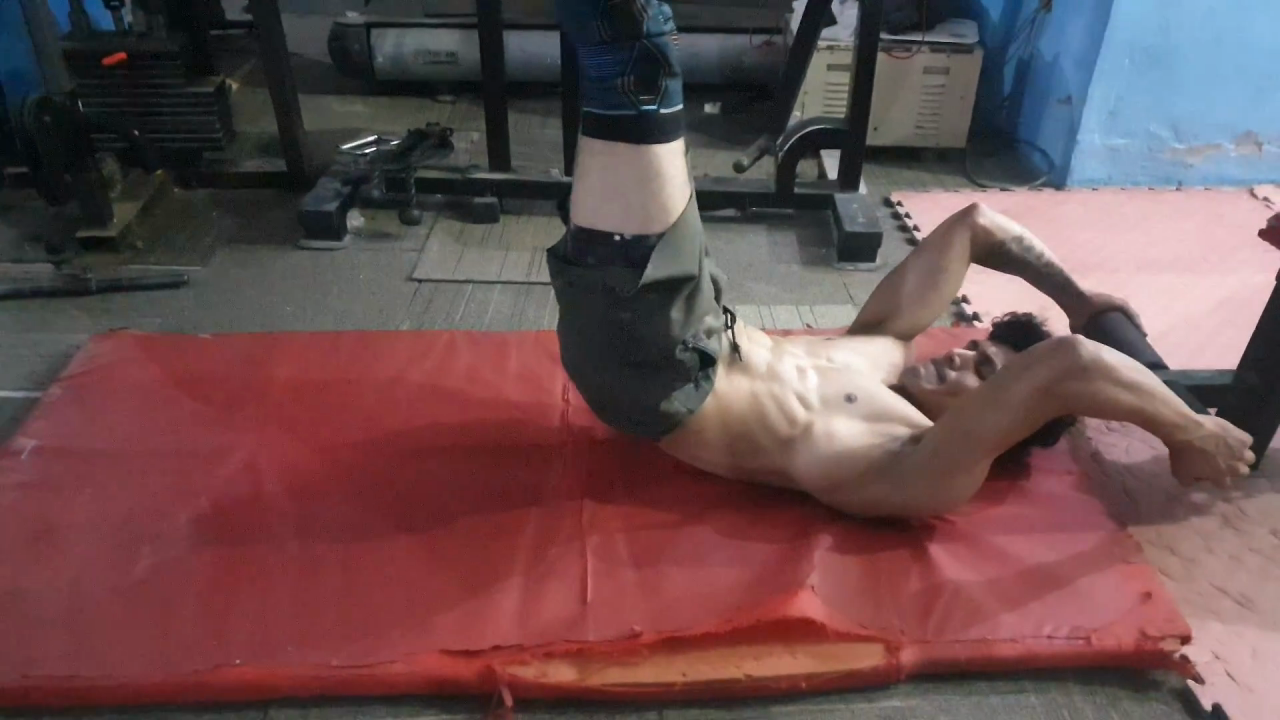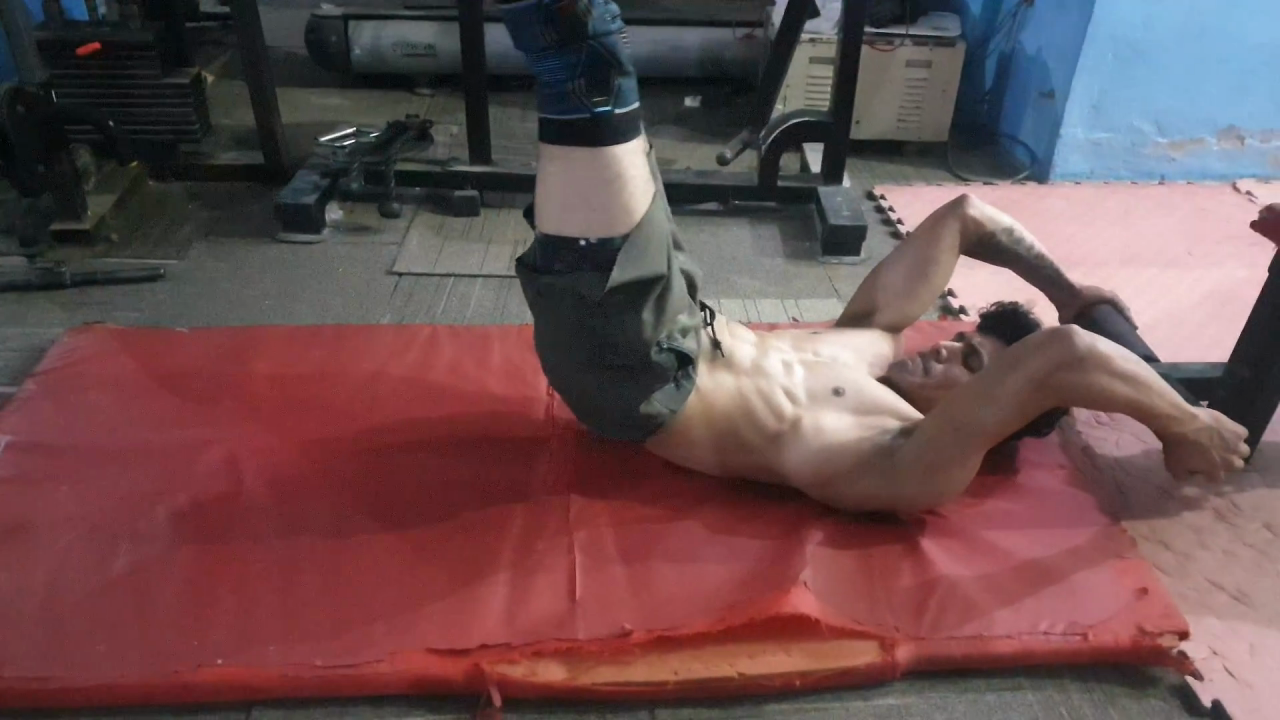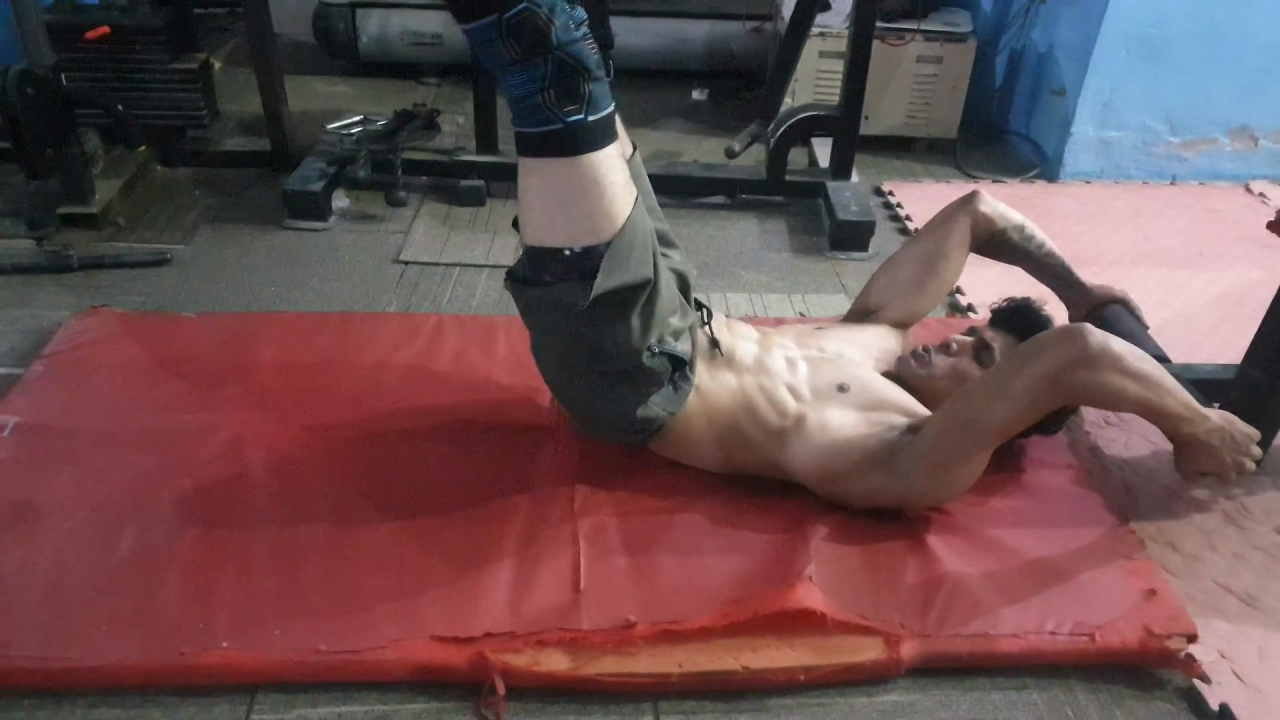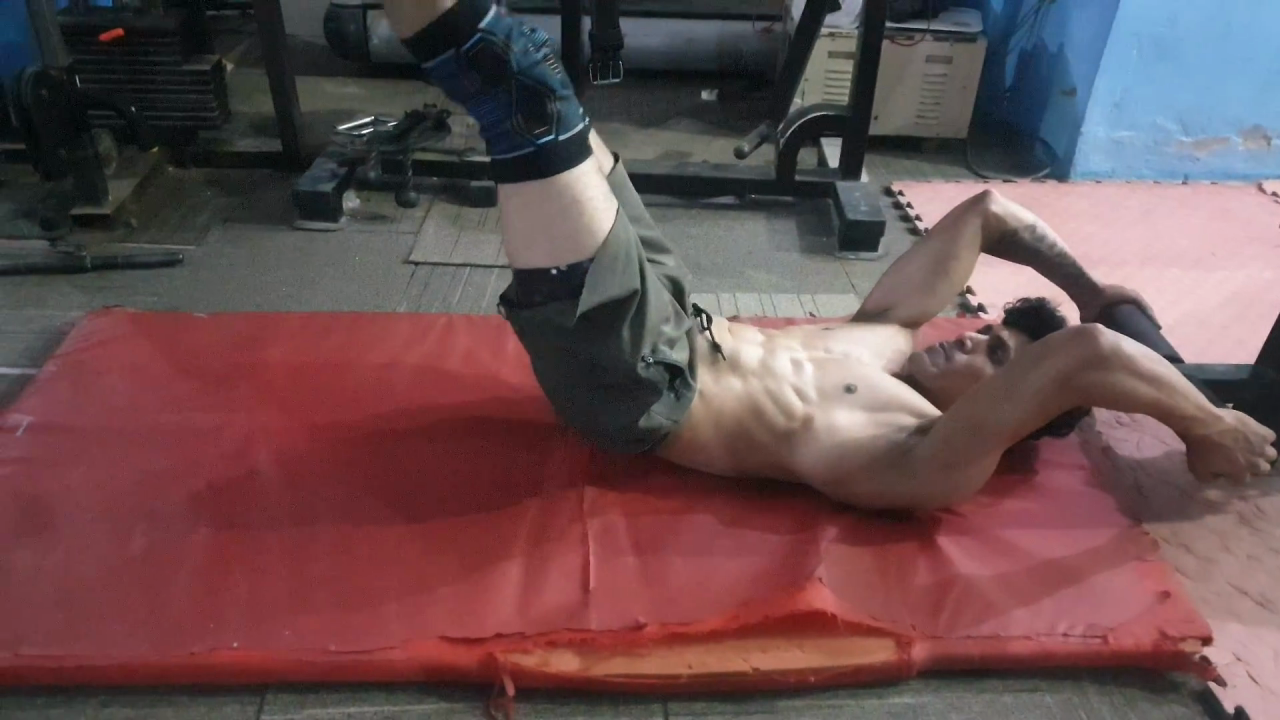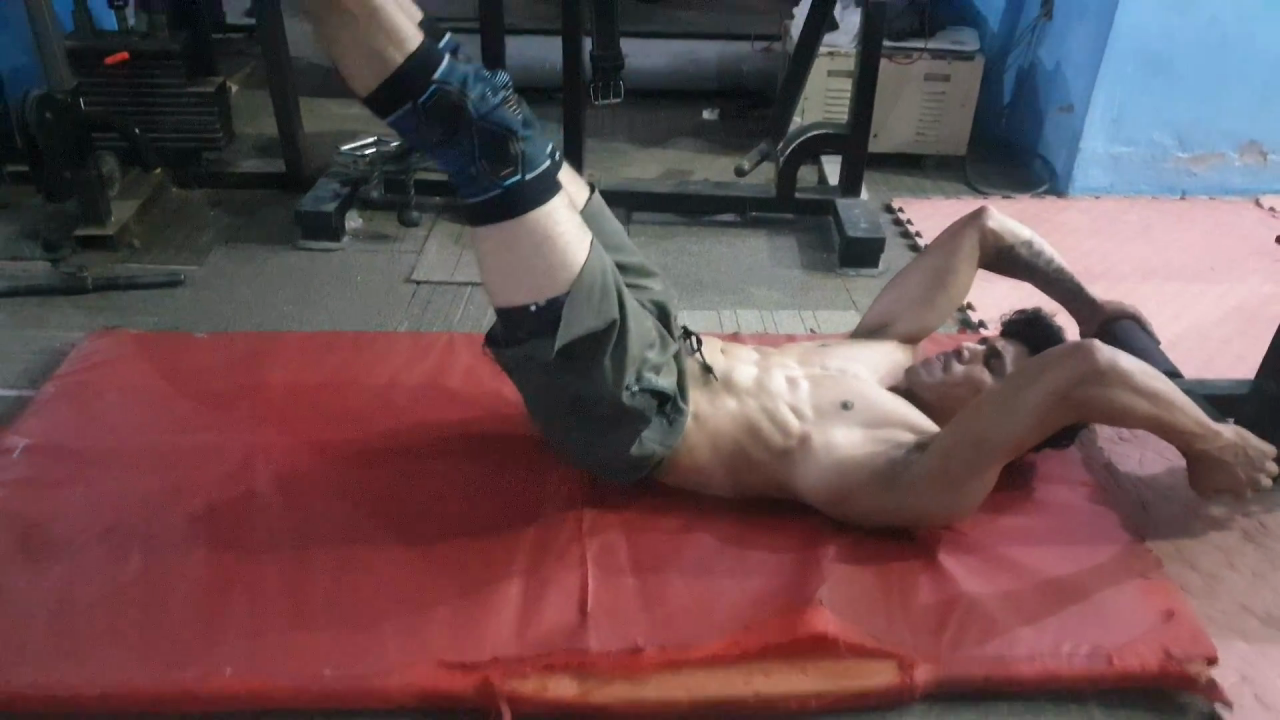
dt=0.4s
person 1, frame 1
left shoulder: (935, 475)
right shoulder: (883, 353)
right elbow: (975, 225)
left wrist: (1193, 437)
right wrist: (1079, 300)
left hip: (646, 365)
right hip: (704, 338)
person 1, frame 2
left shoulder: (924, 469)
right shoulder: (873, 345)
right elbow: (964, 215)
left wrist: (1187, 428)
right wrist: (1070, 292)
left hip: (632, 370)
right hip: (686, 334)
person 1, frame 3
left shoulder: (930, 466)
right shoulder: (878, 340)
right elbow: (975, 212)
left wrist: (1197, 429)
right wrist: (1079, 291)
left hip: (630, 372)
right hip: (682, 328)
person 1, frame 4
left shoulder: (942, 465)
right shoulder: (890, 340)
left elbow: (1084, 355)
right elbow: (985, 212)
right wrist: (1091, 288)
left hip: (636, 381)
right hip: (680, 327)
left knee: (530, 101)
right knee: (535, 101)
person 1, frame 5
left shoulder: (941, 480)
right shoulder: (891, 356)
left elbow: (1080, 371)
right elbow: (983, 228)
right wrist: (1089, 303)
left hip: (626, 409)
right hip: (672, 352)
left knee: (496, 144)
right knee: (511, 145)
